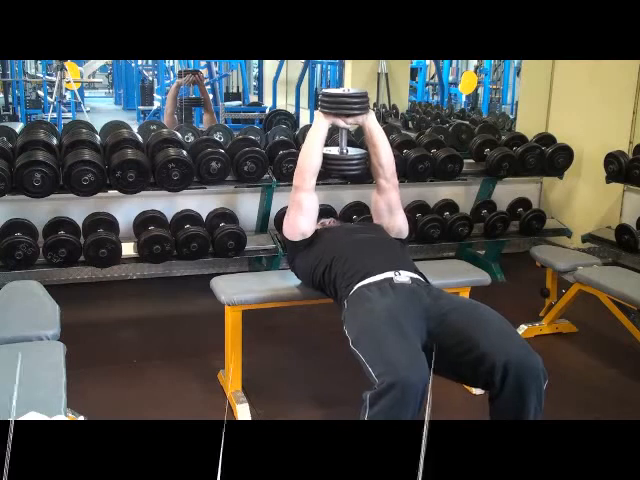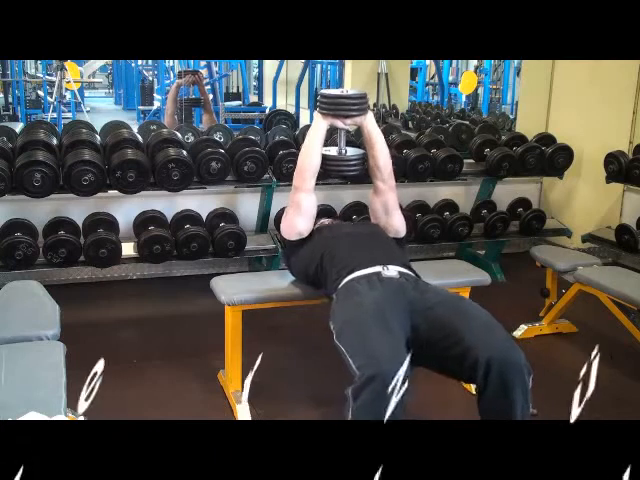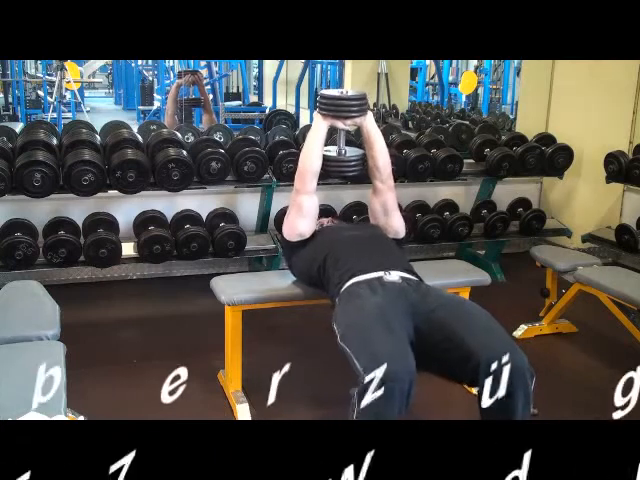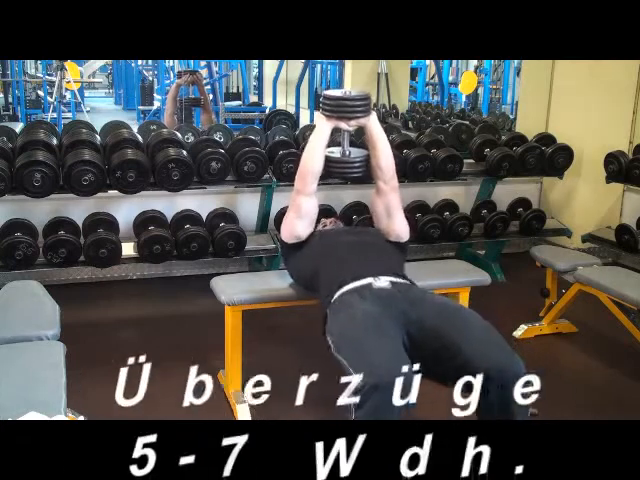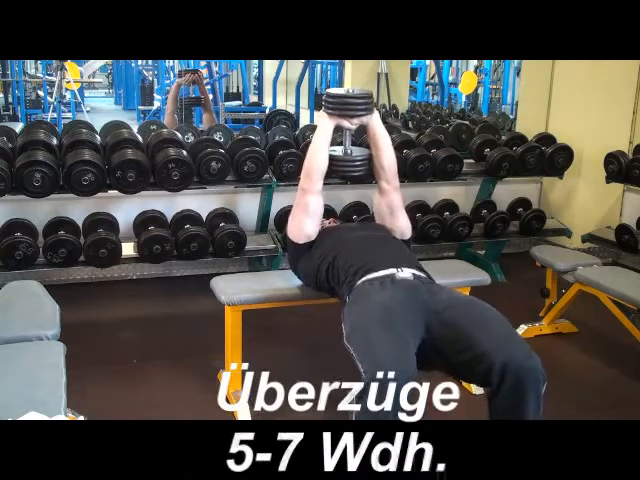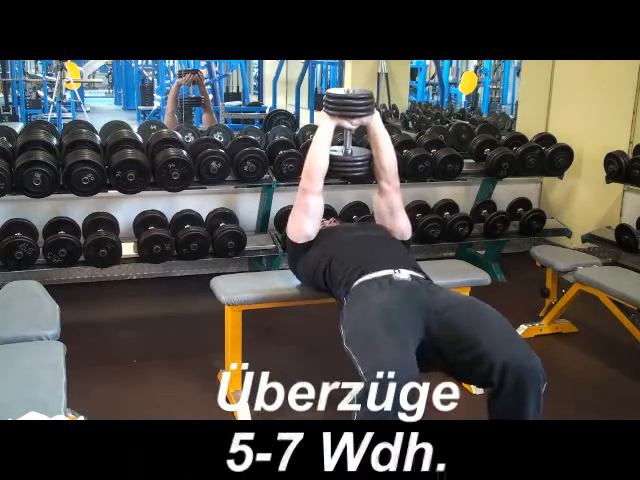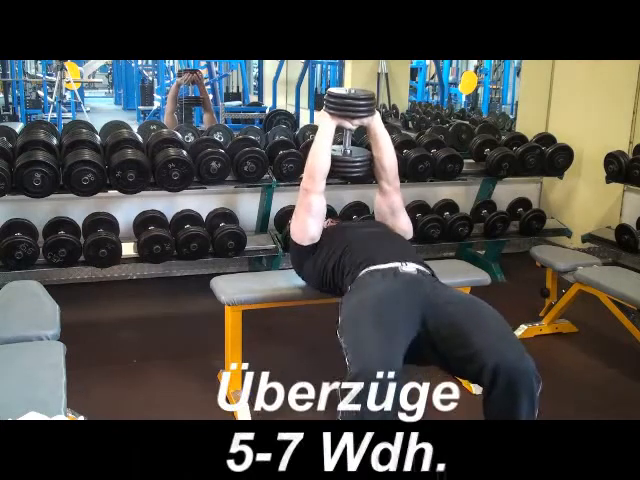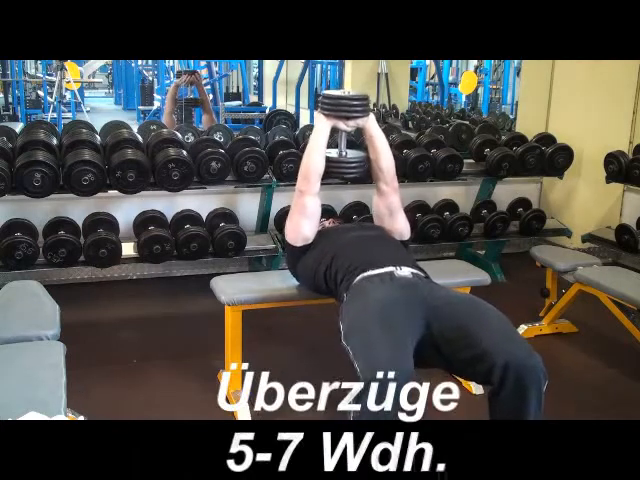
dt=0.4s
person 1, frame 1
left shoulder: (382, 233)
right shoulder: (306, 246)
left elbow: (386, 182)
right elbow: (303, 187)
left wrist: (369, 121)
right wrist: (321, 123)
left hip: (426, 293)
right hip: (371, 296)
left knee: (523, 366)
right knee: (404, 379)
person 1, frame 2
left shoulder: (381, 234)
right shoulder: (303, 243)
left elbow: (384, 184)
right elbow: (302, 187)
left wrist: (367, 123)
right wrist: (320, 124)
left hip: (417, 289)
right hip: (360, 291)
left knee: (506, 362)
right knee: (383, 373)
person 1, frame 3
left shoulder: (379, 233)
right shoulder: (303, 244)
left elbow: (383, 184)
right elbow: (304, 190)
left wrist: (367, 123)
right wrist: (320, 125)
left hip: (418, 291)
right hip: (362, 293)
left knee: (507, 367)
right knee: (390, 374)
person 1, frame 4
left shoulder: (385, 240)
right shoulder: (304, 246)
left elbow: (387, 186)
right elbow: (305, 190)
left wrist: (371, 123)
right wrist: (324, 127)
left hip: (411, 296)
right hip: (355, 300)
left knee: (503, 372)
right knee: (385, 380)
person 1, frame 5
left shoulder: (384, 233)
right shoulder: (308, 248)
left elbow: (388, 184)
right elbow: (310, 189)
left wrist: (373, 122)
right wrist: (326, 125)
left hip: (429, 291)
left knee: (522, 368)
right knee: (387, 377)
person 1, frame 6
left shoulder: (386, 234)
right shoulder: (307, 246)
left elbow: (389, 185)
right elbow: (310, 189)
left wrist: (373, 122)
right wrist: (327, 125)
left hip: (427, 291)
right hip: (371, 293)
left knee: (521, 368)
right knee: (391, 377)
person 1, frame 7
left shoulder: (386, 231)
right shoulder: (310, 248)
left elbow: (389, 185)
right elbow: (313, 190)
left wrist: (374, 122)
right wrist: (328, 124)
left hip: (430, 287)
left knee: (515, 369)
right knee: (373, 373)
person 1, frame 8
left shoulder: (384, 235)
right shoulder: (306, 248)
left elbow: (387, 186)
right elbow: (307, 190)
left wrist: (369, 124)
right wrist: (323, 125)
left hip: (428, 289)
left knee: (523, 367)
right knee: (386, 378)
